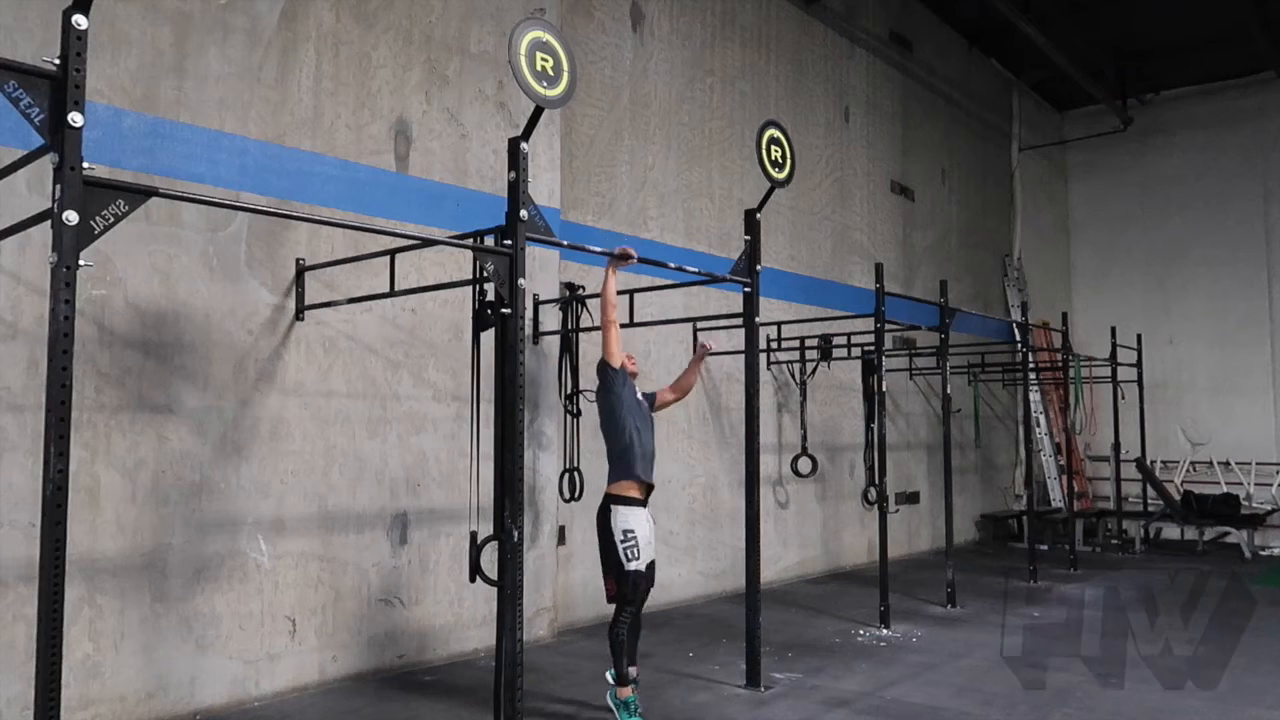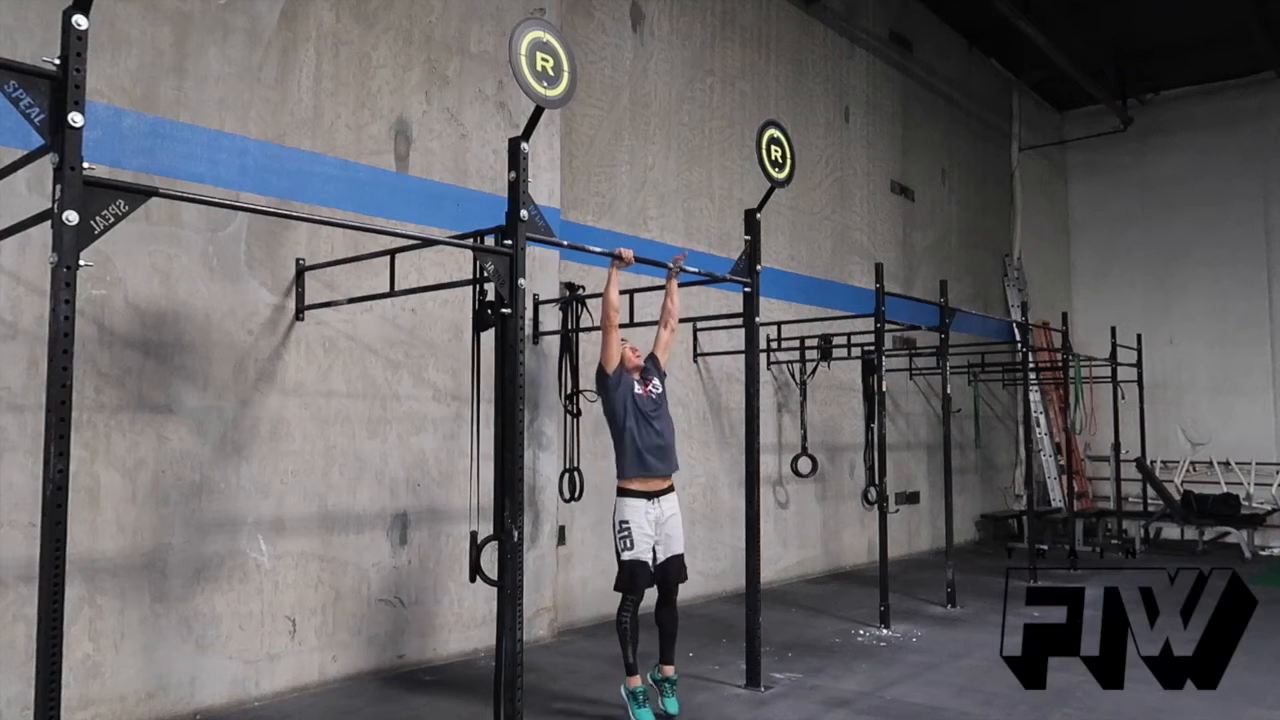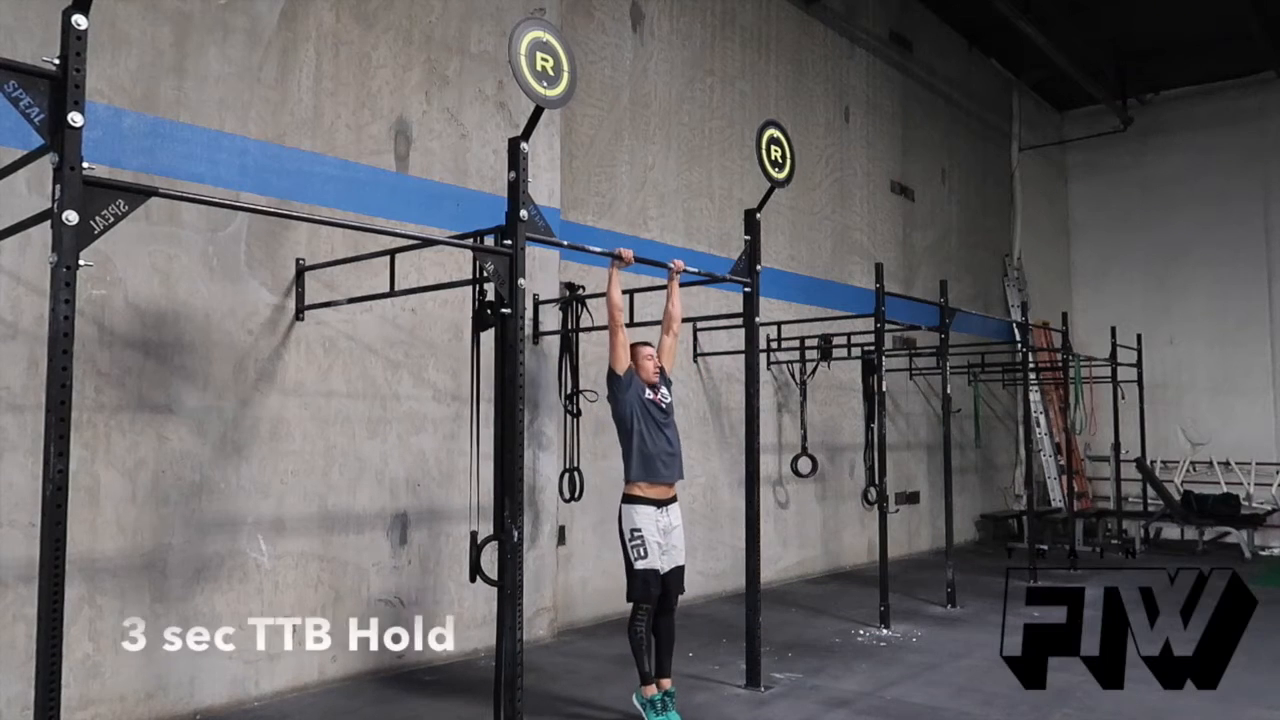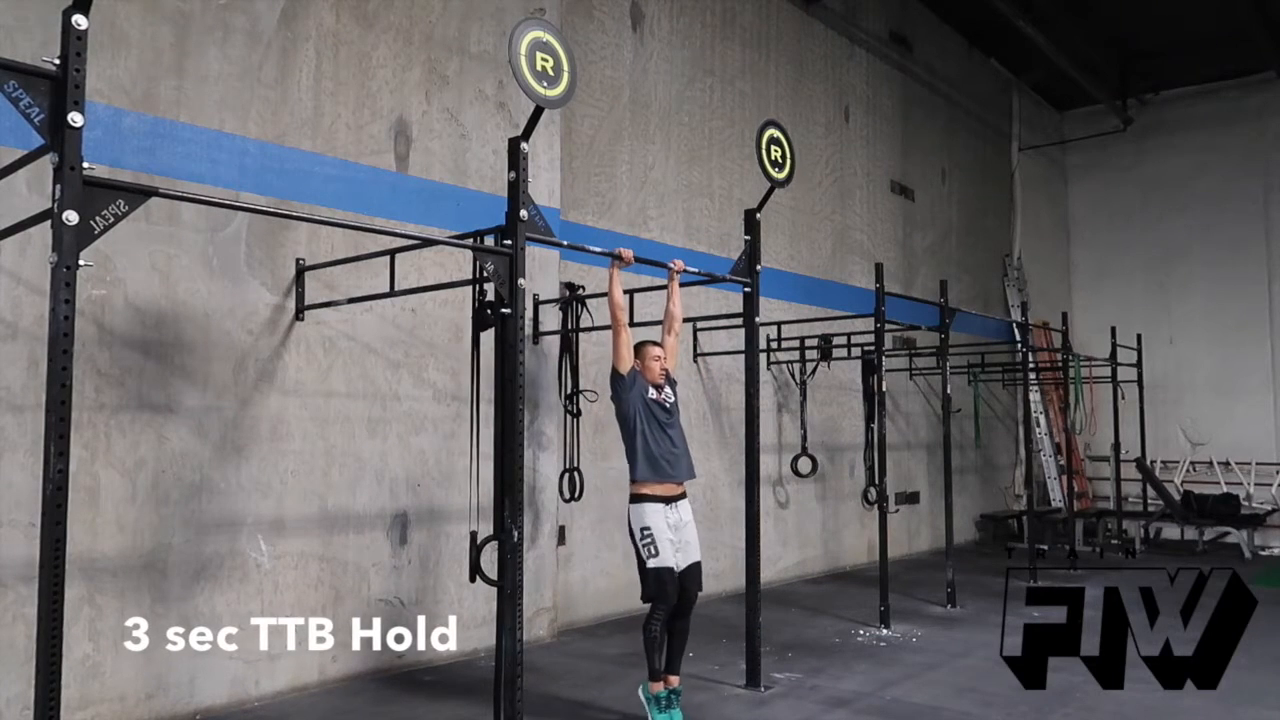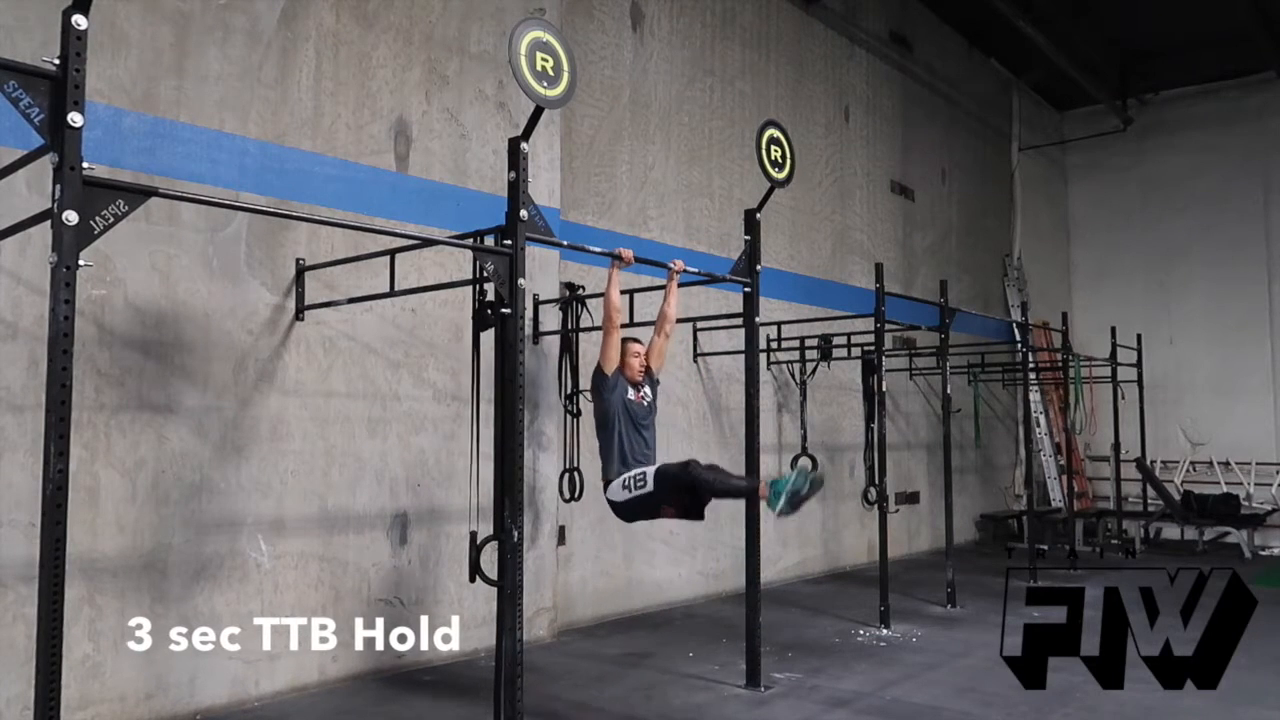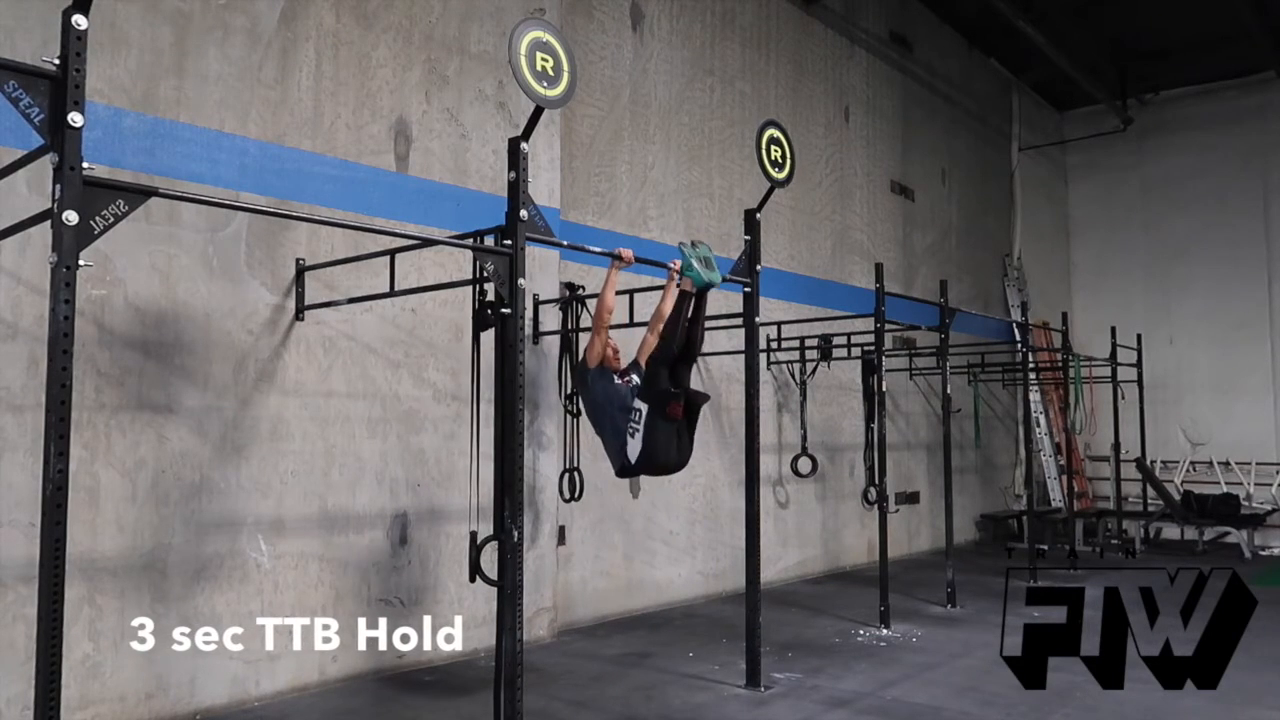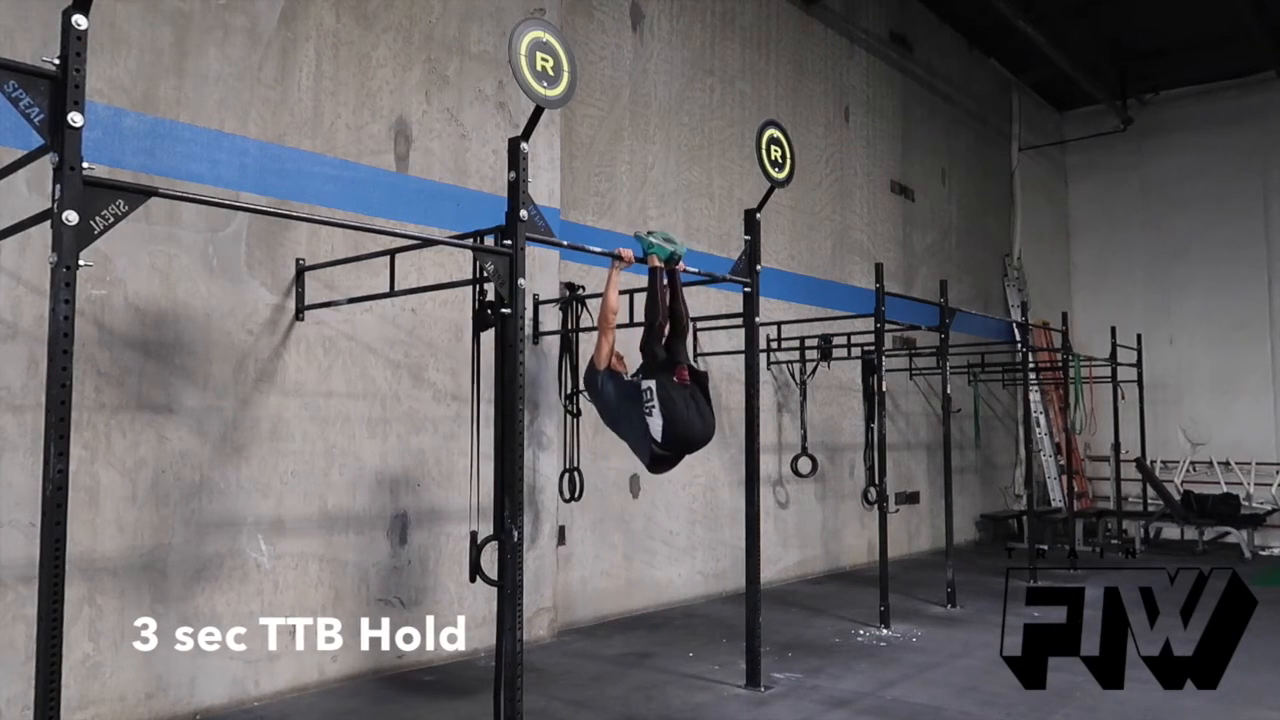
dt=0.5s
person 1, frame 1
left shoulder: (640, 399)
right shoulder: (613, 387)
left elbow: (679, 391)
right elbow: (609, 321)
left wrist: (698, 357)
right wrist: (613, 268)
left hip: (641, 507)
right hip: (622, 509)
left knee: (637, 597)
right knee: (628, 601)
left ankle: (624, 671)
person 1, frame 2
left shoulder: (654, 376)
right shoulder: (614, 383)
left elbow: (668, 325)
right elbow: (610, 321)
left wrist: (673, 277)
right wrist: (616, 270)
left hip: (667, 498)
right hip: (634, 501)
left knee: (669, 589)
right knee: (633, 592)
left ankle: (665, 673)
person 1, frame 3
left shoulder: (663, 387)
right shoulder: (625, 388)
left elbow: (672, 328)
right elbow: (617, 323)
left wrist: (674, 281)
right wrist: (615, 269)
left hip: (670, 508)
right hip: (640, 509)
left knee: (668, 601)
right knee: (646, 601)
person 1, frame 4
left shoulder: (668, 386)
right shoulder: (629, 387)
left elbow: (672, 327)
right elbow: (621, 322)
left wrist: (674, 281)
right wrist: (617, 269)
left hip: (680, 505)
right hip: (649, 507)
left knee: (685, 598)
right knee: (662, 600)
person 1, frame 5
left shoulder: (647, 384)
right shoulder: (609, 385)
left elbow: (663, 330)
right elbow: (612, 324)
left wrist: (673, 279)
right wrist: (615, 269)
left hip: (651, 490)
right hip: (625, 491)
left knee: (702, 476)
right knee: (690, 473)
right ankle: (769, 491)
person 1, frame 6
left shoulder: (634, 374)
right shoulder: (591, 377)
left elbow: (656, 329)
right elbow: (602, 322)
left wrist: (672, 281)
right wrist: (615, 269)
left hip: (672, 453)
right hip: (642, 455)
left knee: (683, 358)
right knee: (659, 362)
right ankle: (691, 285)
person 1, frame 7
left shoulder: (641, 379)
right shoulder: (600, 381)
left elbow: (662, 327)
right elbow: (607, 325)
left wrist: (672, 276)
right wrist: (615, 270)
left hip: (698, 428)
left knee: (677, 334)
